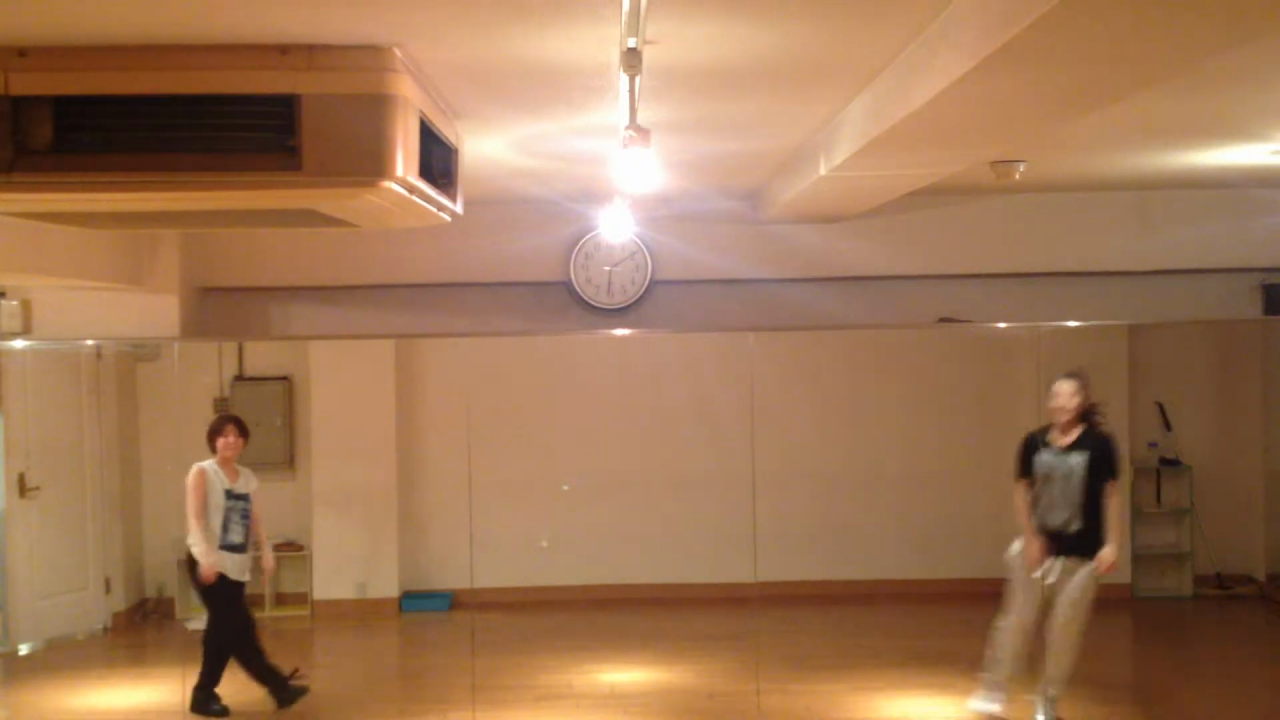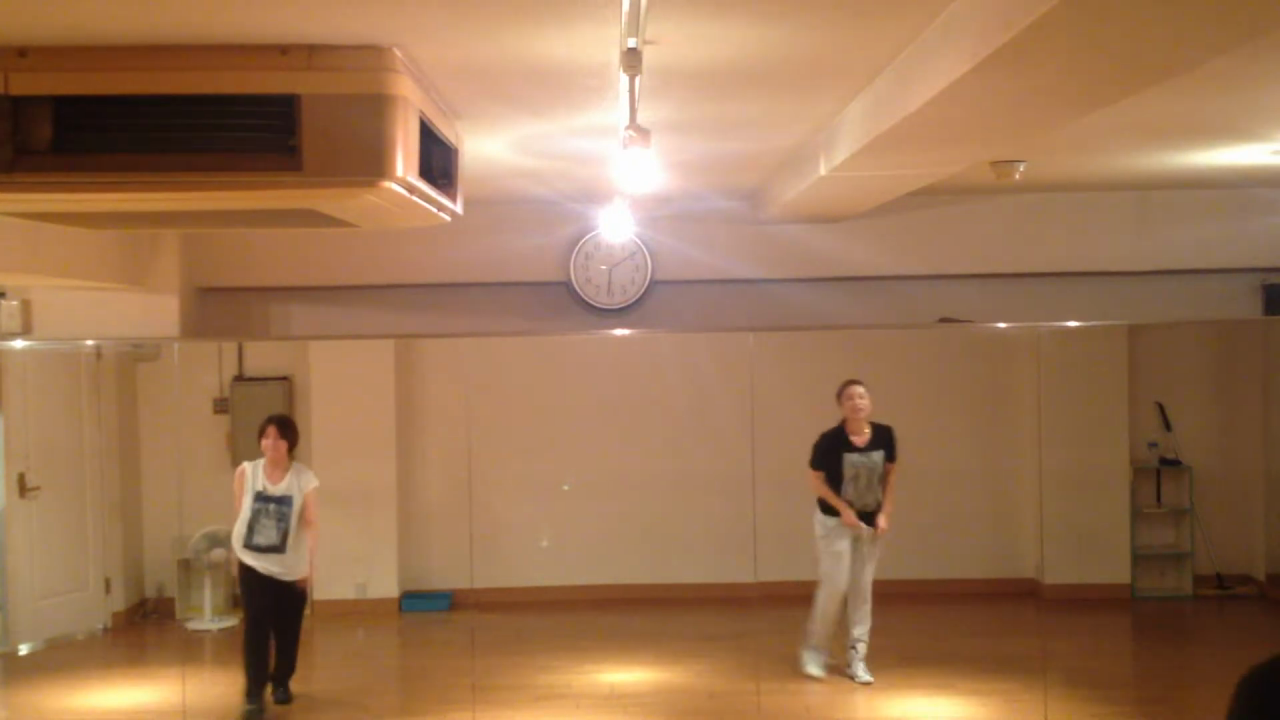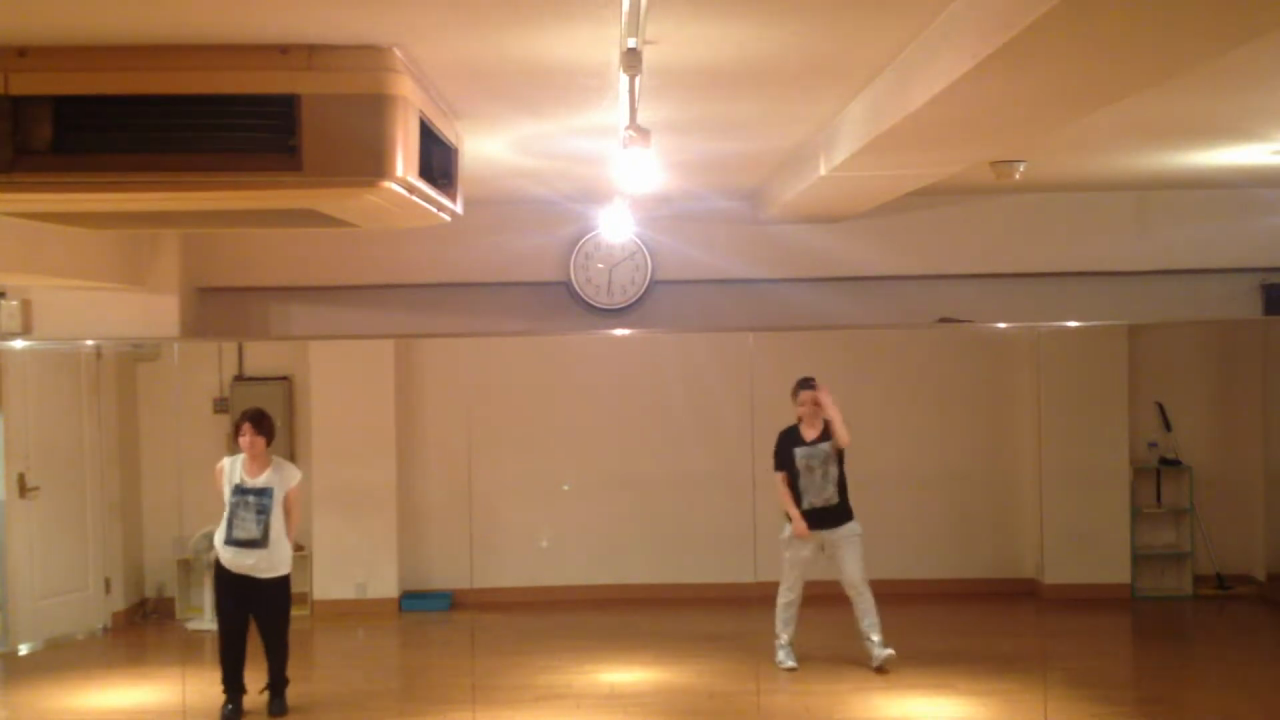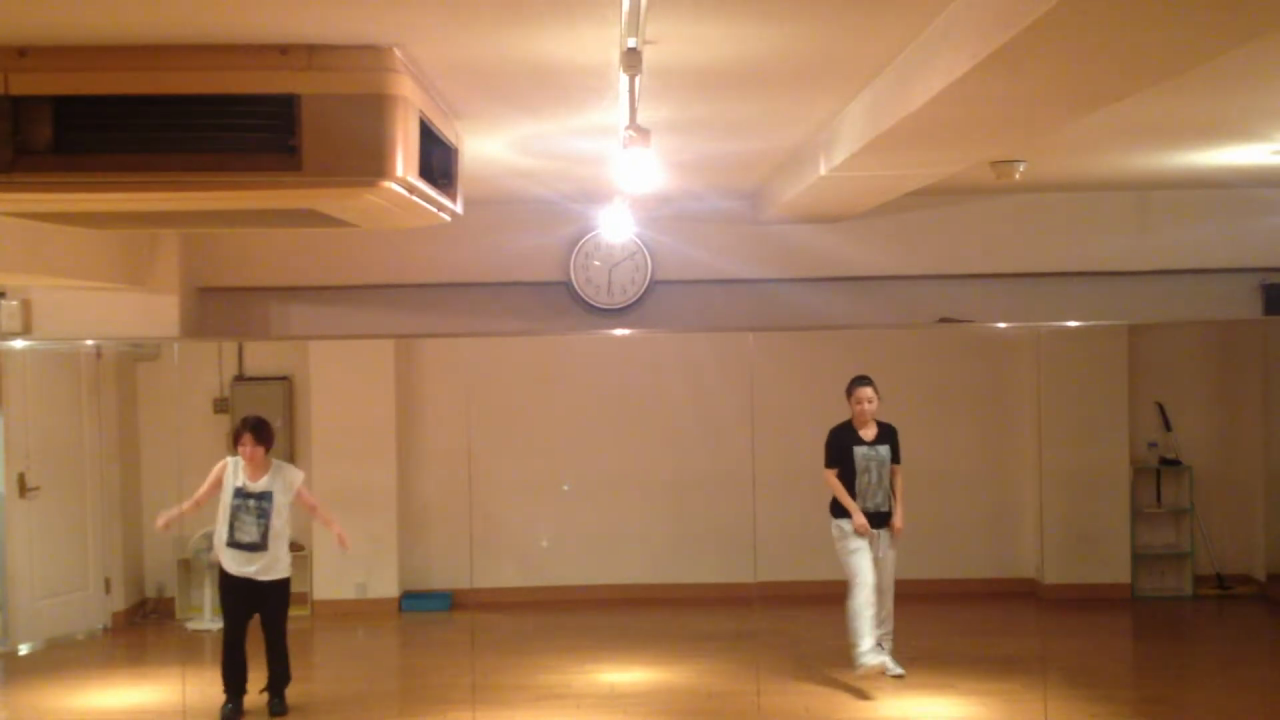
dt=1s
person 1, frame 1
left shoulder: (1099, 442)
right shoulder: (1033, 442)
left elbow: (1111, 495)
right elbow: (1023, 492)
left wrist: (1111, 546)
right wrist: (1028, 539)
left hip: (1083, 551)
right hip: (1038, 543)
left knee: (1064, 628)
right knee: (1015, 621)
person 1, frame 2
left shoulder: (885, 435)
right shoulder: (829, 440)
left elbow: (890, 473)
right elbow: (817, 480)
left wrist: (884, 513)
right wrist: (844, 511)
left hip: (871, 521)
right hip: (834, 519)
left knee: (862, 589)
right knee: (835, 585)
left ankle: (857, 657)
right ankle: (814, 649)
person 1, frame 3
left shoulder: (833, 429)
right shoulder: (787, 437)
left elbow: (843, 441)
right elbow: (781, 481)
left wrist: (829, 406)
right wrist: (795, 517)
left hip: (841, 521)
right hip: (804, 523)
left knee: (857, 582)
right knee: (791, 587)
left ankle: (874, 645)
right ankle: (783, 645)
person 1, frame 4
left shoulder: (889, 433)
right shoulder: (839, 435)
left elbow: (896, 474)
right elbow: (830, 478)
left wrist: (898, 511)
right wrist: (855, 513)
left hip: (883, 521)
right hip: (850, 520)
left knee: (884, 587)
right knee: (863, 580)
left ankle: (882, 649)
right ankle: (865, 651)
person 2, frame 1
left shoulder: (247, 478)
right shoulder: (201, 472)
left elbow: (254, 520)
right elbow: (194, 518)
left wrist: (266, 550)
right wrist: (205, 555)
left hip: (237, 567)
right hip: (209, 566)
left knee: (223, 633)
right knee: (240, 628)
left ankle: (203, 696)
right ankle: (279, 685)
person 2, frame 2
left shoulder: (304, 479)
right shoulder: (245, 472)
left elbow: (309, 525)
right elbow: (240, 517)
left wrist: (308, 563)
right wrist: (233, 550)
left hip: (291, 569)
right hip: (253, 565)
left knee: (287, 633)
right knee: (256, 627)
left ankle: (280, 683)
person 2, frame 3
left shoulder: (287, 473)
right shoulder: (225, 468)
right elbow: (228, 511)
left wrist: (288, 550)
left hip: (272, 570)
right hip: (230, 568)
left knee: (275, 636)
right knee: (230, 635)
left ankle: (277, 693)
person 2, frame 4
left shoulder: (287, 474)
right shoulder: (226, 468)
left elbow: (312, 506)
right elbow: (198, 499)
left wrist: (334, 527)
right wrist: (173, 514)
left hip: (274, 572)
right hip: (233, 570)
left knee: (275, 635)
right knee: (233, 635)
left ankle: (277, 693)
right ankle: (234, 695)
